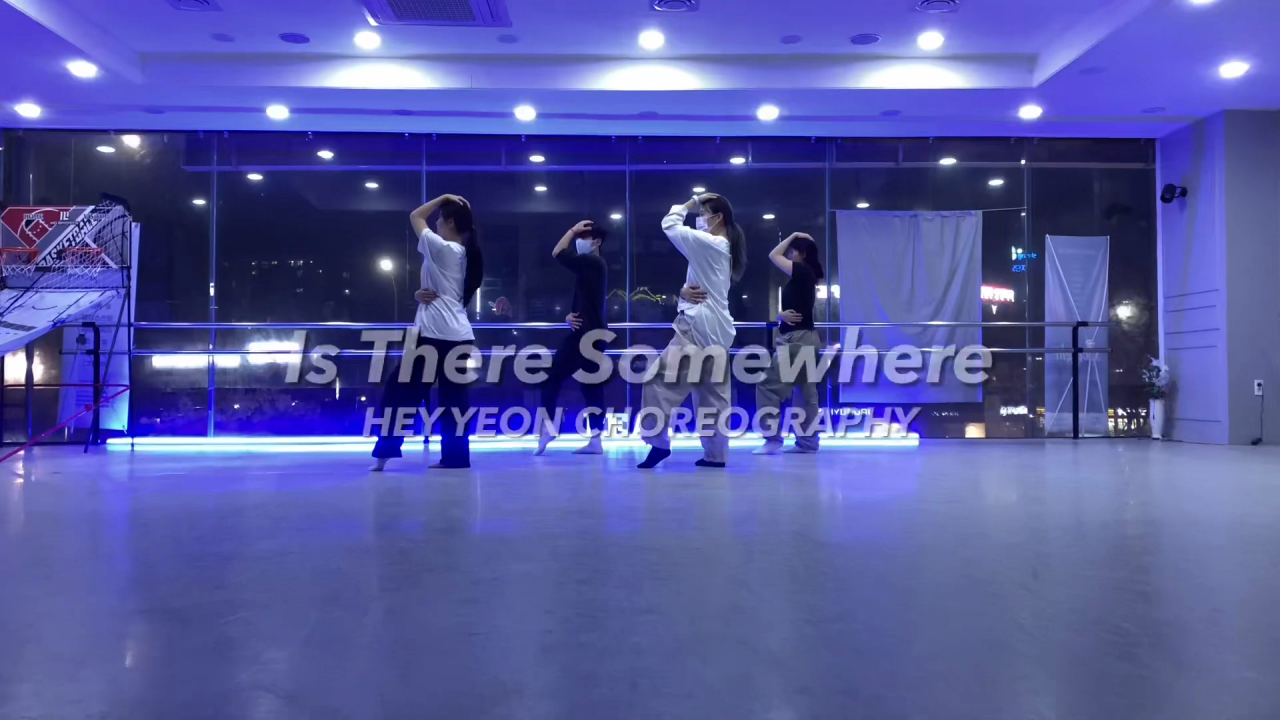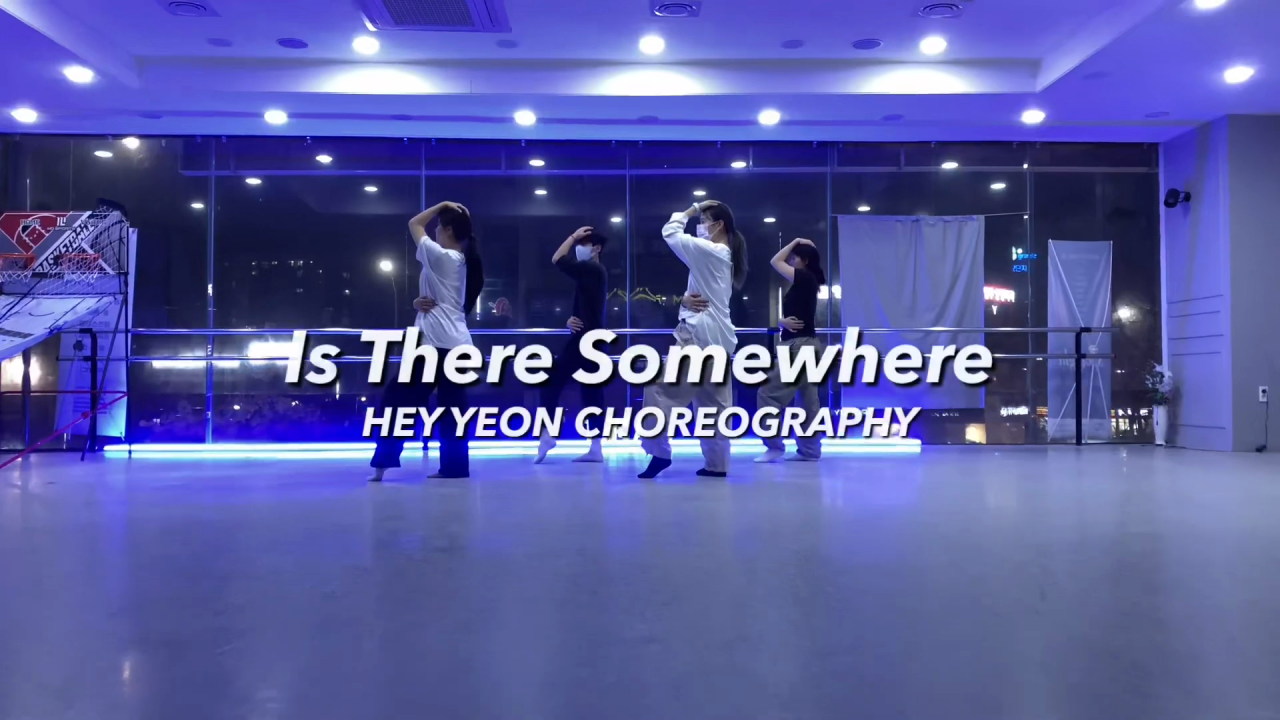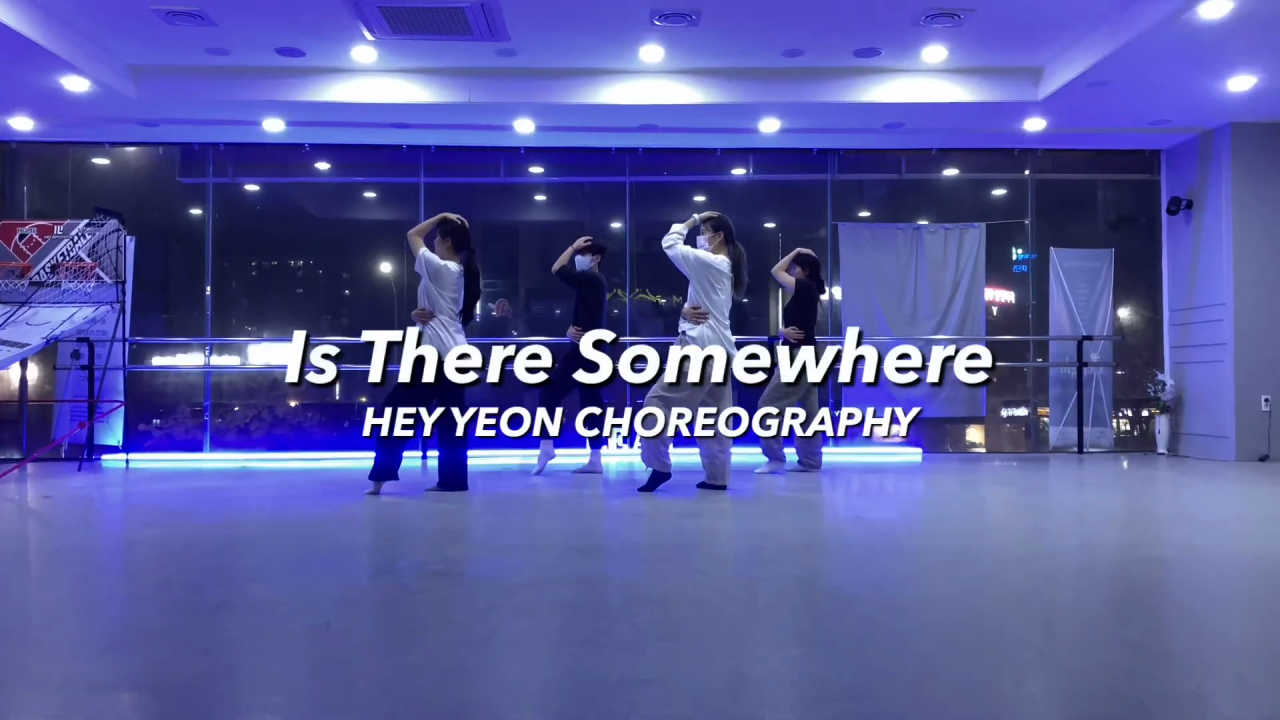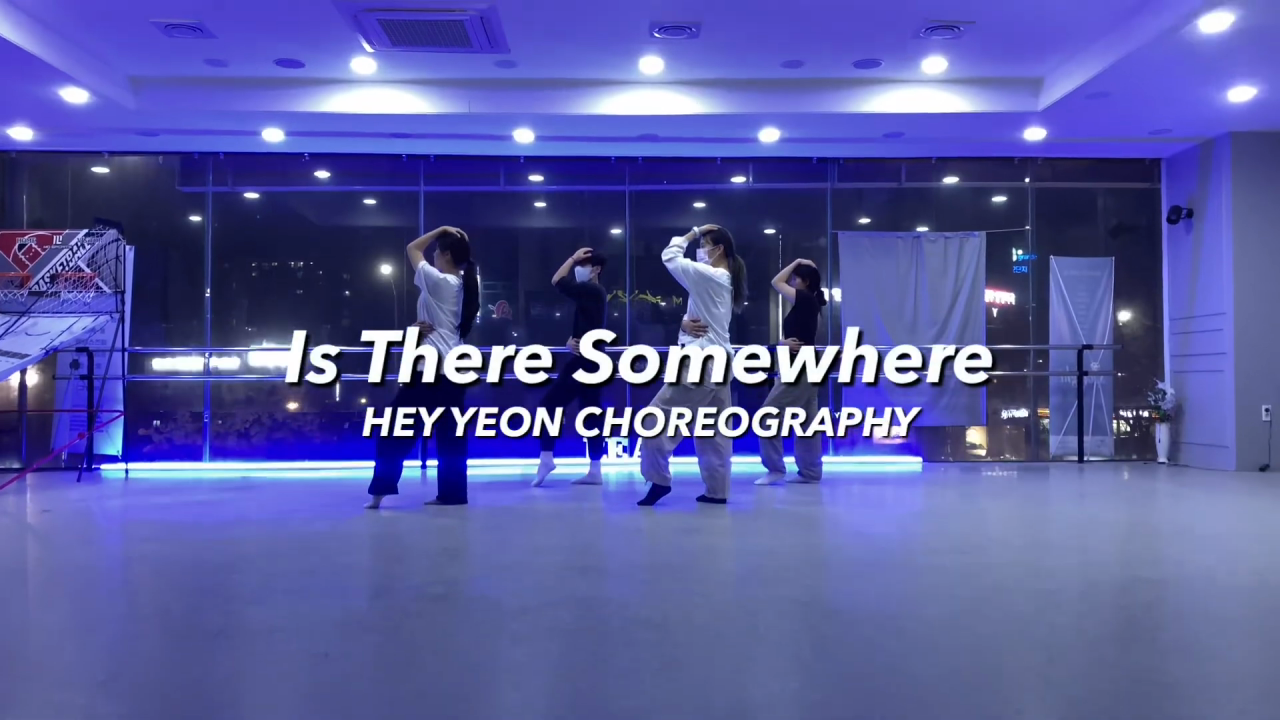
dt=0.2s
person 1, frame 1
left shoulder: (440, 248)
right shoulder: (465, 254)
left elbow: (415, 216)
left wrist: (443, 198)
right wrist: (421, 295)
left hip: (436, 335)
right hip: (459, 335)
left knee: (399, 391)
right knee: (453, 399)
left ankle: (385, 453)
right ankle: (454, 457)
person 1, frame 2
left shoulder: (439, 256)
right shoulder: (464, 262)
left elbow: (414, 224)
left wrist: (442, 206)
right wrist: (420, 303)
left hip: (434, 343)
right hip: (458, 343)
left knee: (397, 399)
right knee: (452, 407)
left ankle: (383, 463)
right ankle: (454, 466)
person 1, frame 3
left shoulder: (438, 268)
right shoulder: (463, 273)
left elbow: (413, 235)
left wrist: (441, 217)
right wrist: (419, 314)
left hip: (433, 355)
left knee: (396, 411)
right knee: (450, 420)
left ankle: (382, 476)
right ankle: (452, 479)
person 1, frame 4
left shoulder: (436, 281)
right shoulder: (462, 285)
left elbow: (413, 248)
left wrist: (441, 230)
right wrist: (419, 327)
right knee: (450, 432)
left ankle: (381, 491)
right ankle: (451, 492)
person 2, frame 1
left shoulder: (707, 244)
right shoulder: (725, 249)
left elbow: (669, 224)
left wrist: (693, 201)
left hip: (699, 329)
right hip: (718, 330)
left knee: (658, 381)
right knee: (714, 396)
left ankle: (659, 442)
right ankle: (716, 455)
person 2, frame 2
left shoulder: (708, 251)
right shoulder: (726, 256)
left elbow: (670, 232)
left wrist: (694, 208)
right wrist: (687, 298)
left hip: (700, 336)
right hip: (719, 338)
left knee: (658, 389)
right knee: (715, 403)
left ankle: (660, 452)
right ankle: (717, 464)
person 2, frame 3
left shoulder: (709, 263)
right shoulder: (726, 268)
left elbow: (670, 244)
left wrist: (694, 219)
right wrist: (687, 310)
left hip: (700, 348)
right hip: (719, 349)
left knee: (658, 401)
left ankle: (660, 466)
right ankle: (717, 477)
person 2, frame 4
left shoulder: (708, 276)
right shoulder: (726, 280)
left elbow: (670, 257)
left wrist: (694, 232)
right wrist: (687, 322)
left ankle: (659, 480)
right ankle: (717, 490)
person 3, frame 1
left shoulder: (591, 262)
right shoulder: (592, 266)
left elbow: (557, 253)
left wrist: (573, 229)
right wrist: (570, 315)
left hip: (585, 333)
right hip: (593, 333)
left knee: (552, 375)
right knee: (592, 386)
left ankle: (547, 428)
right ankle: (595, 441)
person 3, frame 2
left shoulder: (591, 269)
right shoulder: (593, 273)
left elbow: (557, 259)
left wrist: (573, 236)
right wrist: (570, 321)
left knee: (551, 382)
right knee: (592, 392)
left ankle: (547, 435)
right ankle: (595, 448)
person 3, frame 3
left shoulder: (591, 279)
right shoulder: (592, 283)
left elbow: (557, 269)
left wrist: (573, 247)
right wrist: (570, 331)
left knee: (549, 392)
right knee: (591, 402)
left ankle: (547, 446)
right ankle: (595, 459)
person 3, frame 4
left shoulder: (591, 290)
right shoulder: (591, 294)
left elbow: (557, 280)
right elbow: (580, 330)
left wrist: (573, 258)
right wrist: (571, 343)
left hip: (584, 361)
right hip: (592, 362)
left knee: (549, 404)
right knee: (591, 414)
left ankle: (546, 458)
right ankle: (595, 471)
person 4, frame 1
left shoulder: (803, 272)
right shoulder: (803, 277)
left elbow: (773, 255)
right elbow: (792, 306)
left wrist: (793, 236)
right wrist: (781, 315)
left hip: (797, 339)
right hip: (804, 339)
left knee: (767, 386)
right knee: (807, 394)
left ankle: (773, 438)
right ankle: (807, 442)
person 4, frame 2
left shoulder: (805, 278)
right shoulder: (804, 284)
left elbow: (775, 261)
right elbow: (794, 312)
left wrist: (795, 242)
right wrist: (783, 321)
left hip: (799, 346)
right hip: (805, 345)
left knee: (767, 393)
right knee: (808, 400)
left ankle: (775, 447)
right ankle: (809, 449)
person 4, frame 3
left shoulder: (806, 288)
right shoulder: (805, 294)
left elbow: (776, 271)
right elbow: (794, 323)
left wrist: (796, 251)
right wrist: (784, 332)
left knee: (769, 405)
right knee: (808, 410)
left ankle: (775, 458)
right ankle: (810, 460)
person 4, frame 4
left shoulder: (806, 299)
right shoulder: (805, 305)
left elbow: (776, 282)
right elbow: (794, 334)
left wrist: (796, 262)
right wrist: (784, 343)
right knee: (807, 422)
left ankle: (775, 469)
right ankle: (810, 471)
